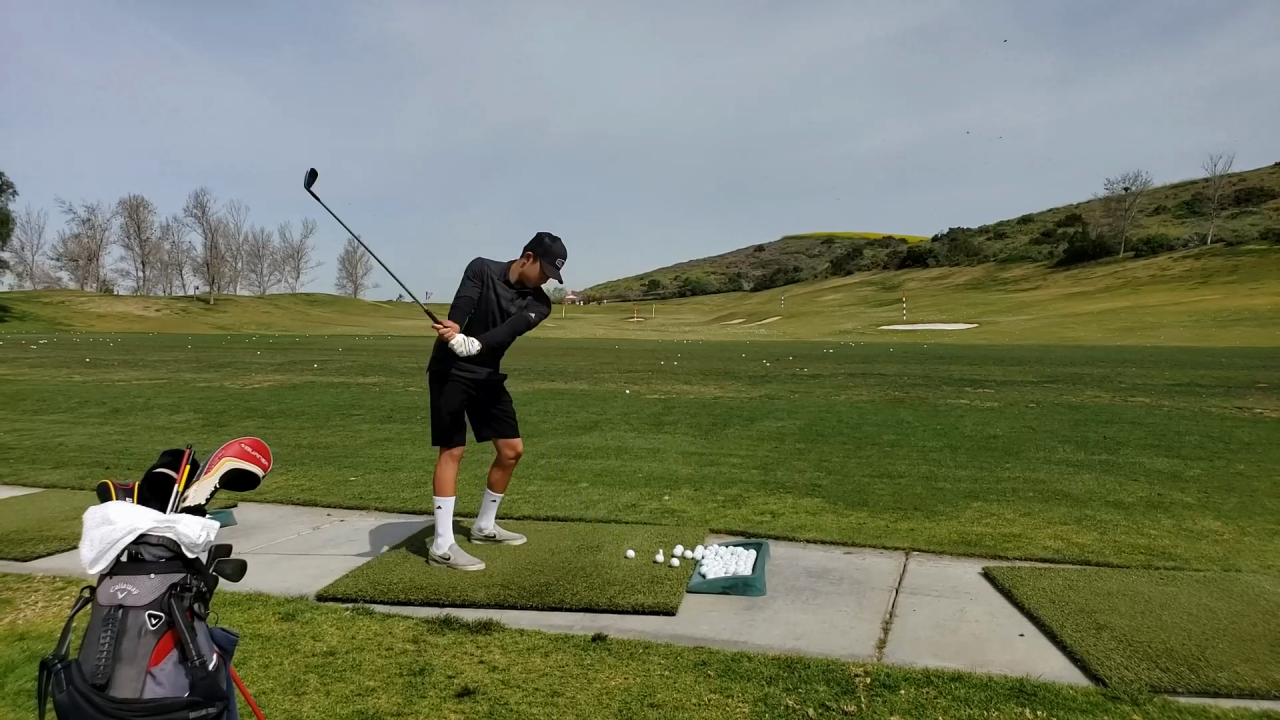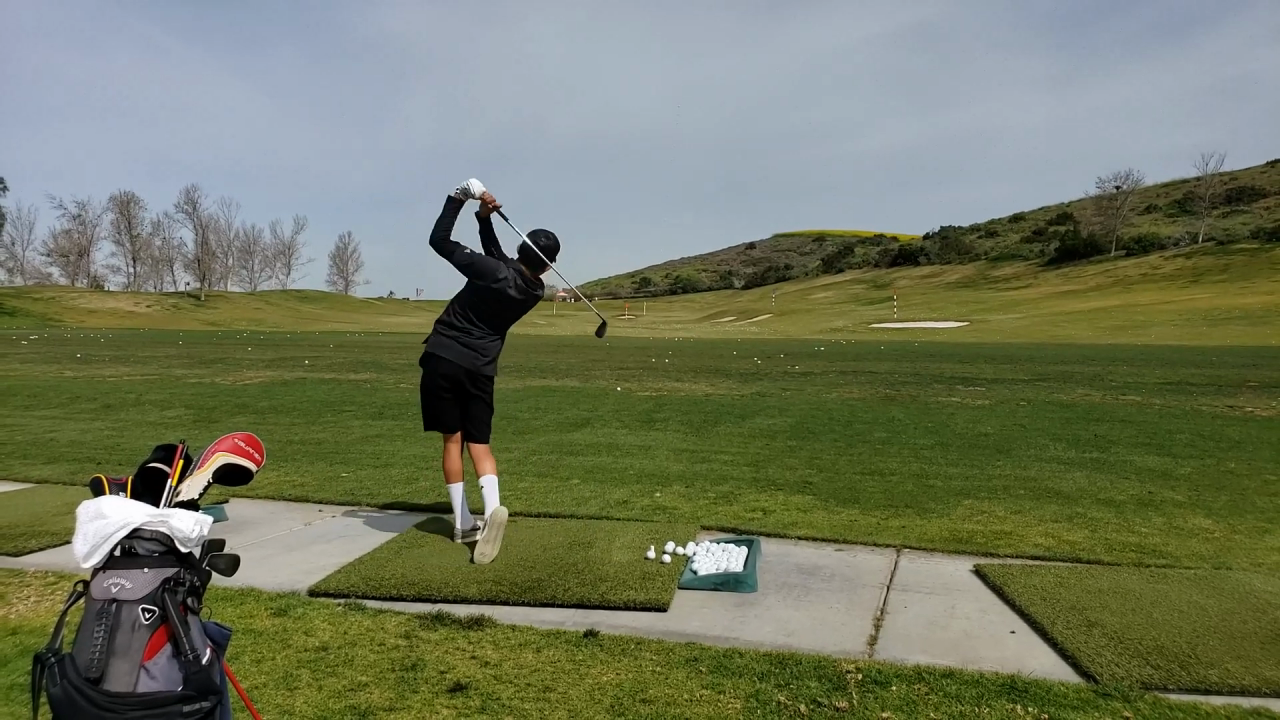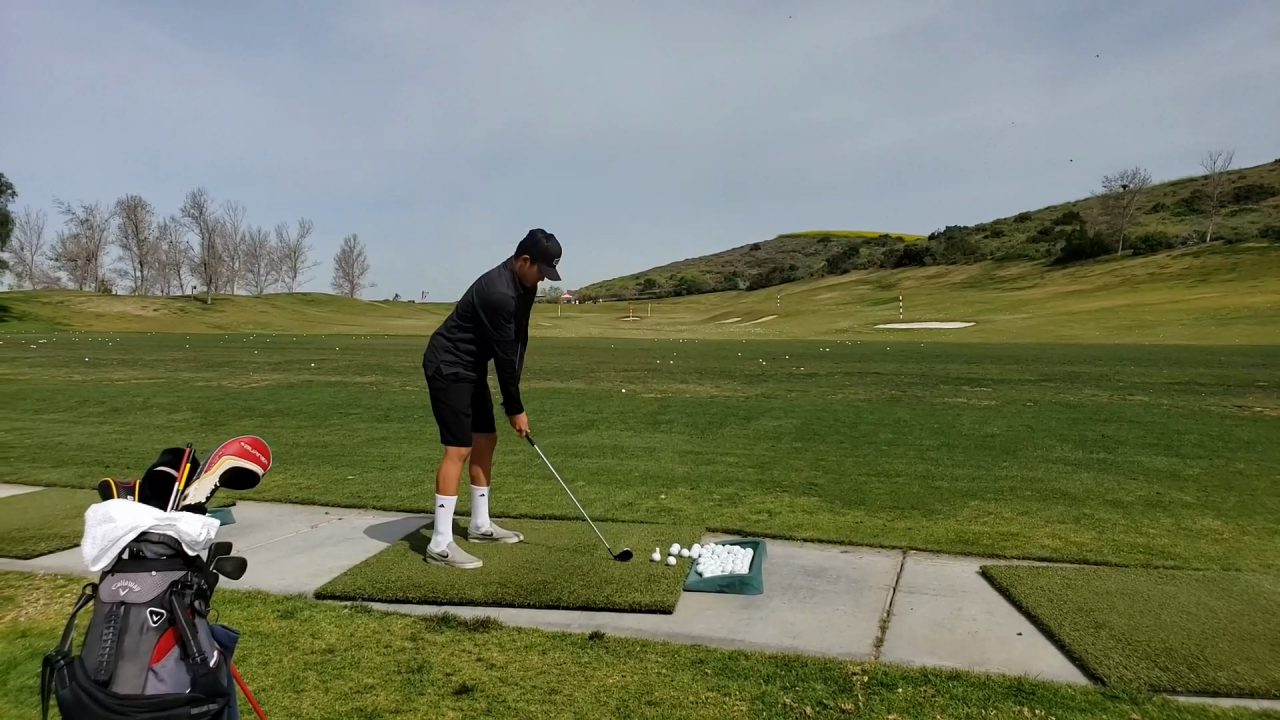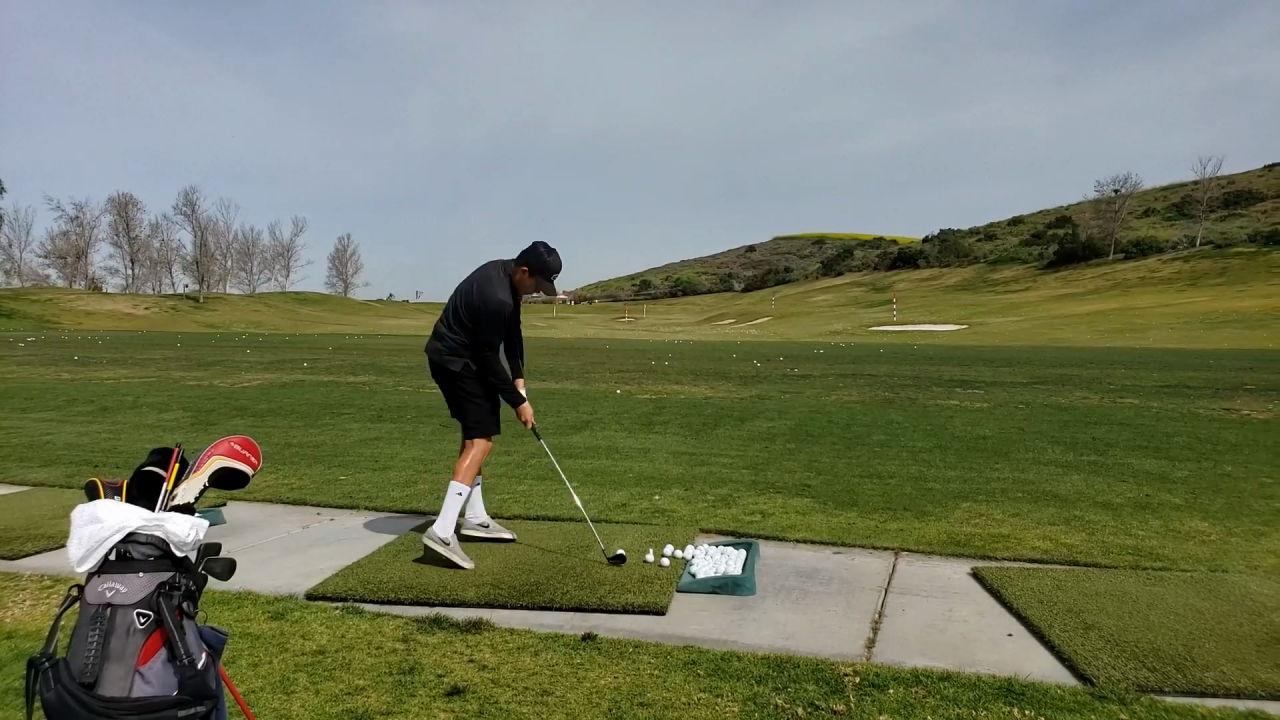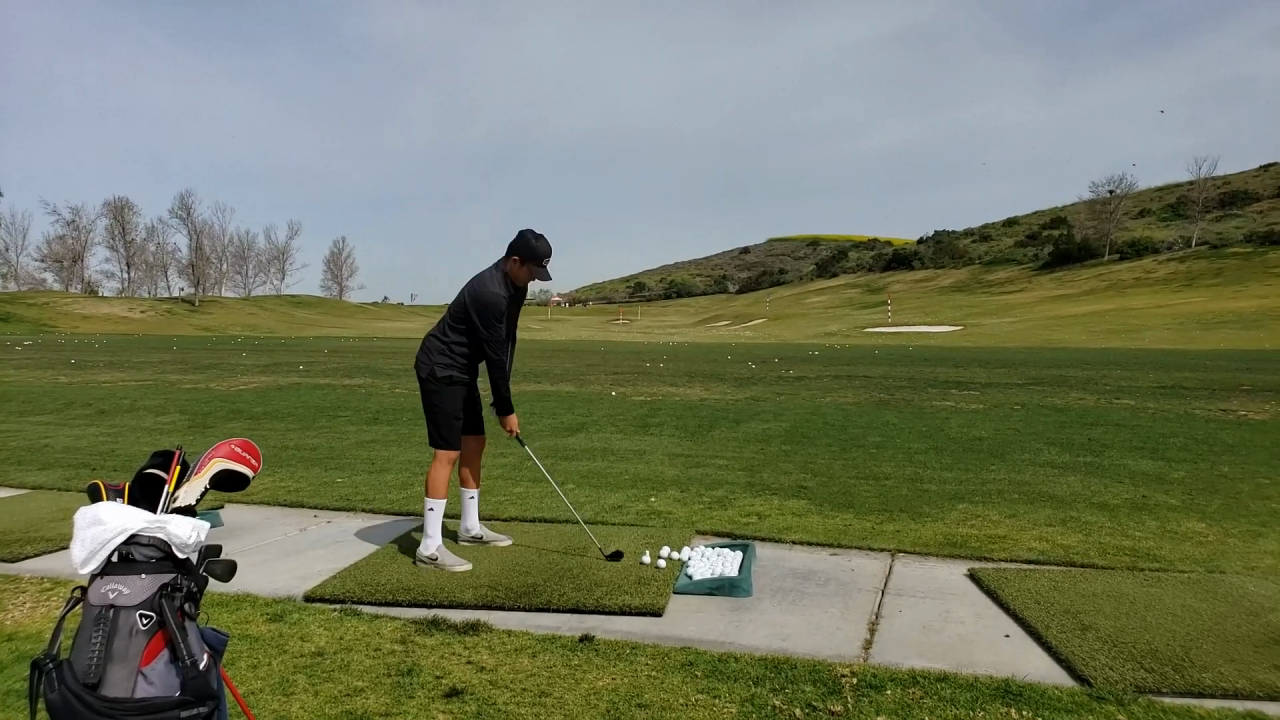
dt=1s
person 1, frame 1
left shoulder: (539, 304)
right shoulder: (482, 269)
left elbow: (506, 332)
right elbow: (460, 308)
left wrist: (471, 344)
right wrist: (454, 333)
left hip: (487, 376)
right hip: (449, 370)
left knee: (512, 450)
right knee: (452, 450)
left ankle: (484, 526)
right ankle: (442, 545)
person 1, frame 2
left shoulder: (492, 273)
right shoulder: (535, 293)
left elbow: (438, 242)
left wrist: (458, 198)
right wrist: (487, 215)
left hip: (440, 360)
right hip: (478, 370)
left knee: (452, 439)
right knee: (478, 444)
left ankle: (462, 522)
right ankle: (491, 510)
person 1, frame 3
left shoulder: (524, 286)
right shoulder: (498, 292)
left elbow: (518, 343)
right elbow: (503, 354)
left wrist: (513, 402)
right wrist: (515, 408)
left hip: (471, 368)
right hip: (448, 367)
left knee: (485, 441)
right knee: (458, 449)
left ankle: (480, 524)
right ankle: (440, 543)
person 1, frame 4
left shoulder: (501, 270)
right shoulder: (494, 296)
left elbow: (512, 335)
right elbow: (490, 360)
left wrist: (519, 379)
right wrist: (518, 402)
left hip: (464, 359)
right hip: (457, 363)
left knee: (474, 431)
right knee: (481, 441)
left ankle: (474, 517)
right ankle: (442, 530)
person 1, frame 5
left shoulder: (514, 287)
right shoulder: (492, 292)
left elbow: (504, 348)
right elbow: (494, 355)
right wrist: (506, 409)
left hip: (461, 372)
right hip: (442, 370)
left knee: (474, 444)
right knee: (447, 451)
left ankle: (470, 526)
right ankle: (430, 546)
